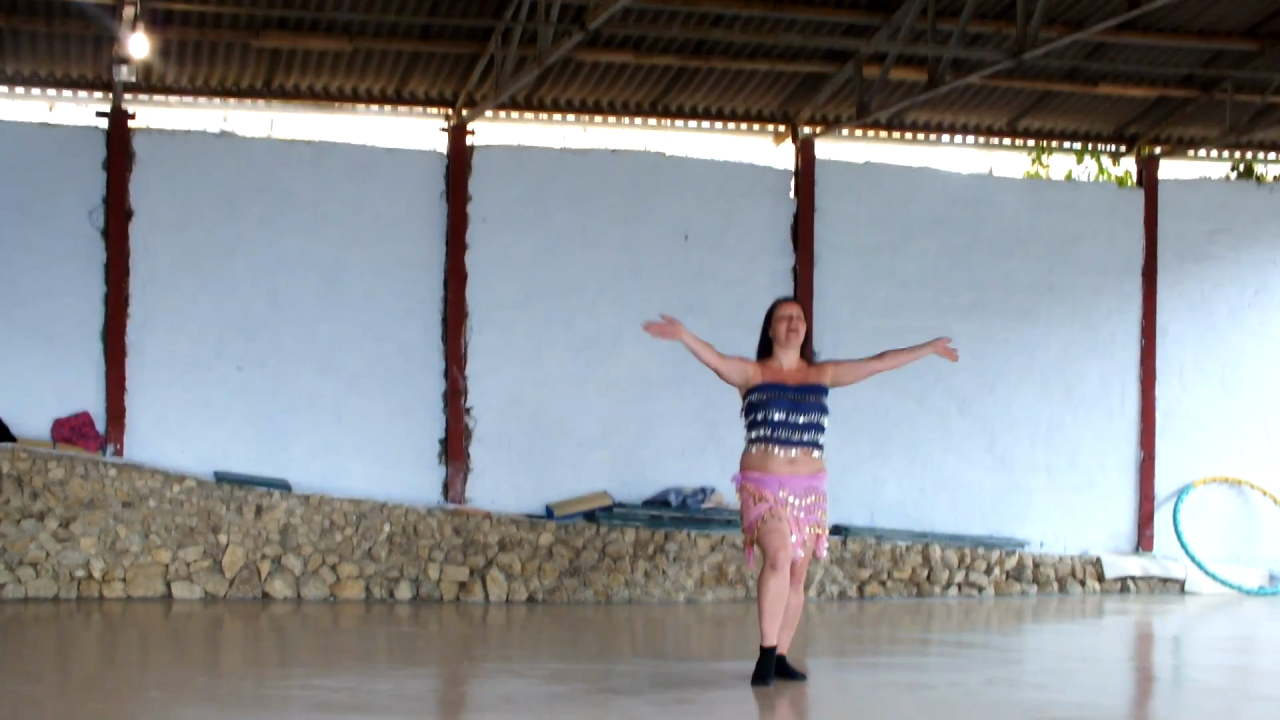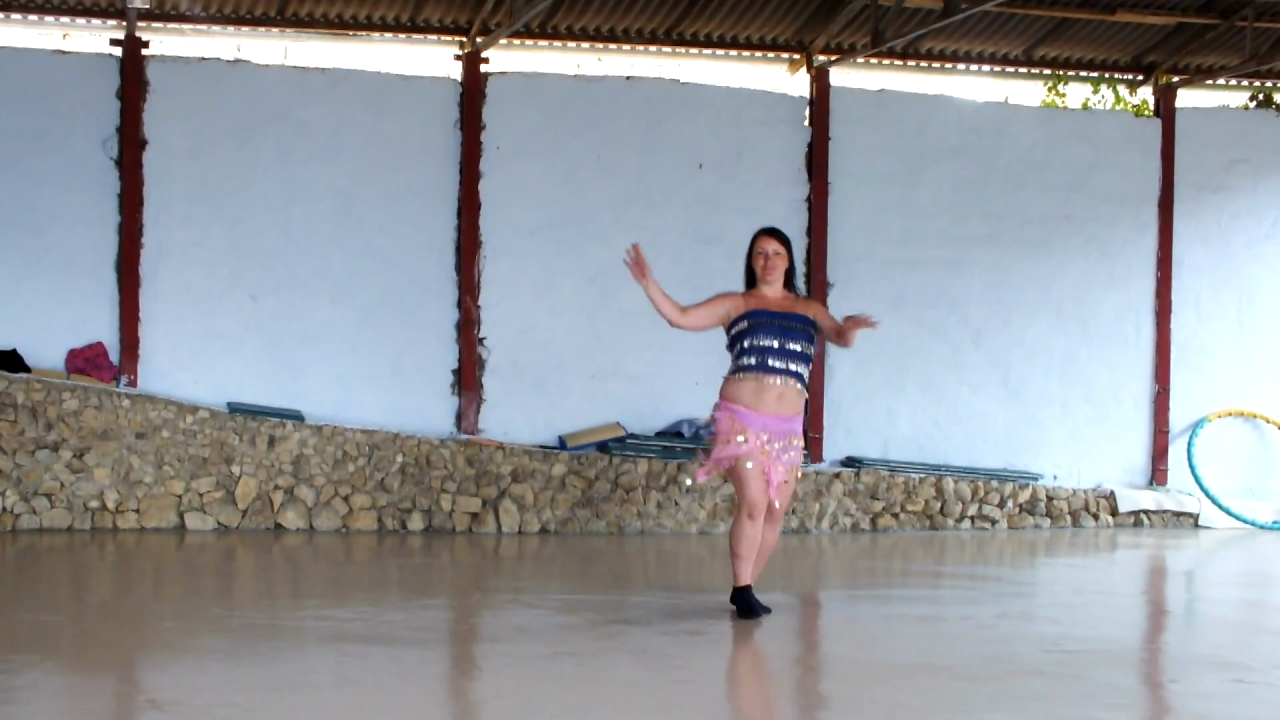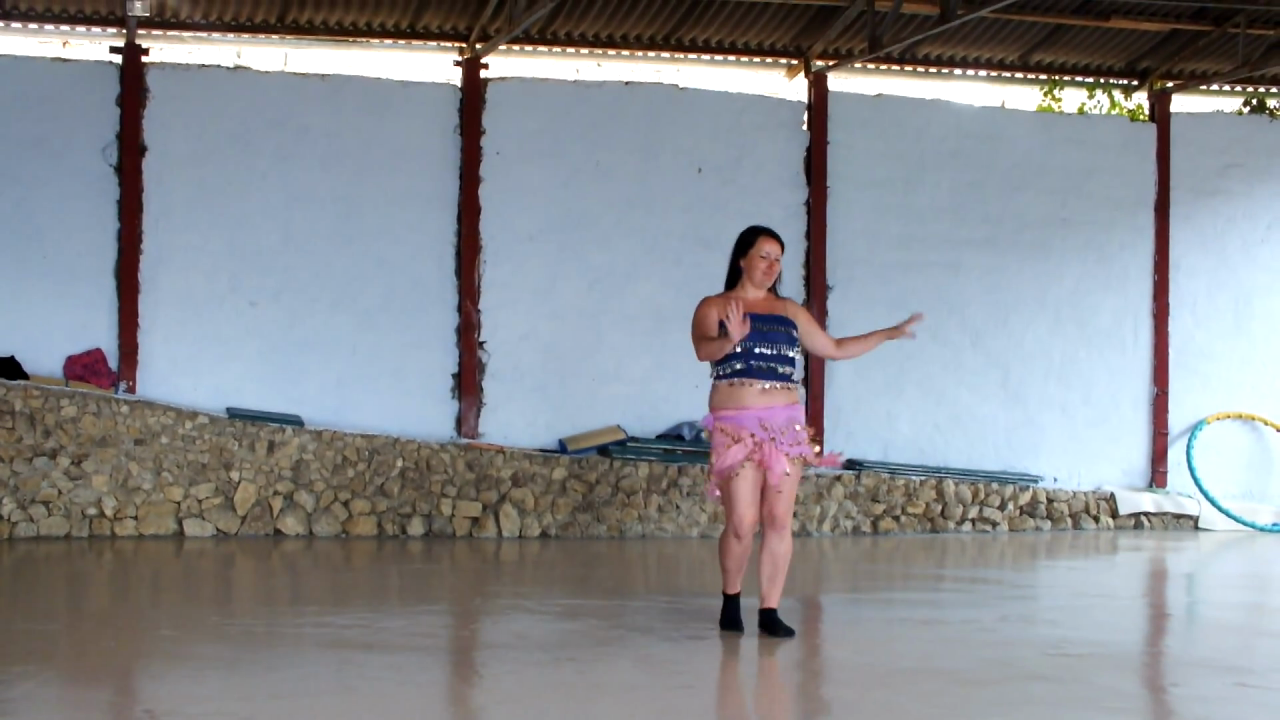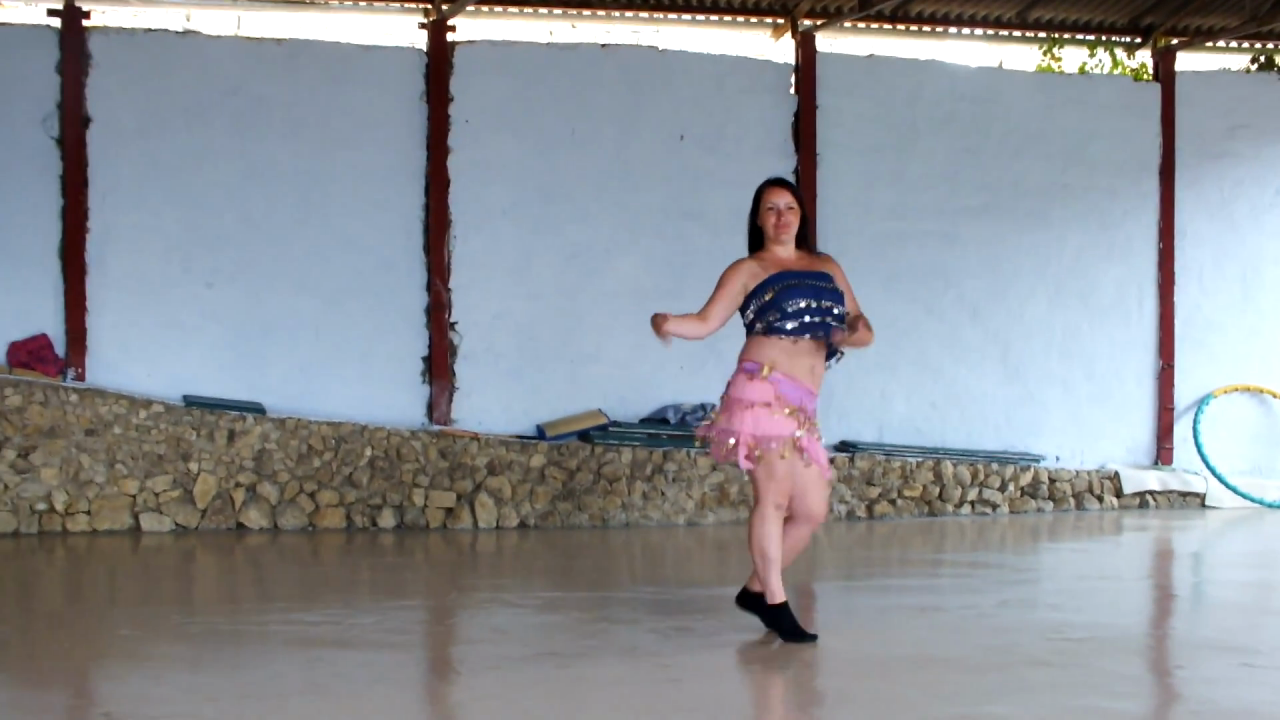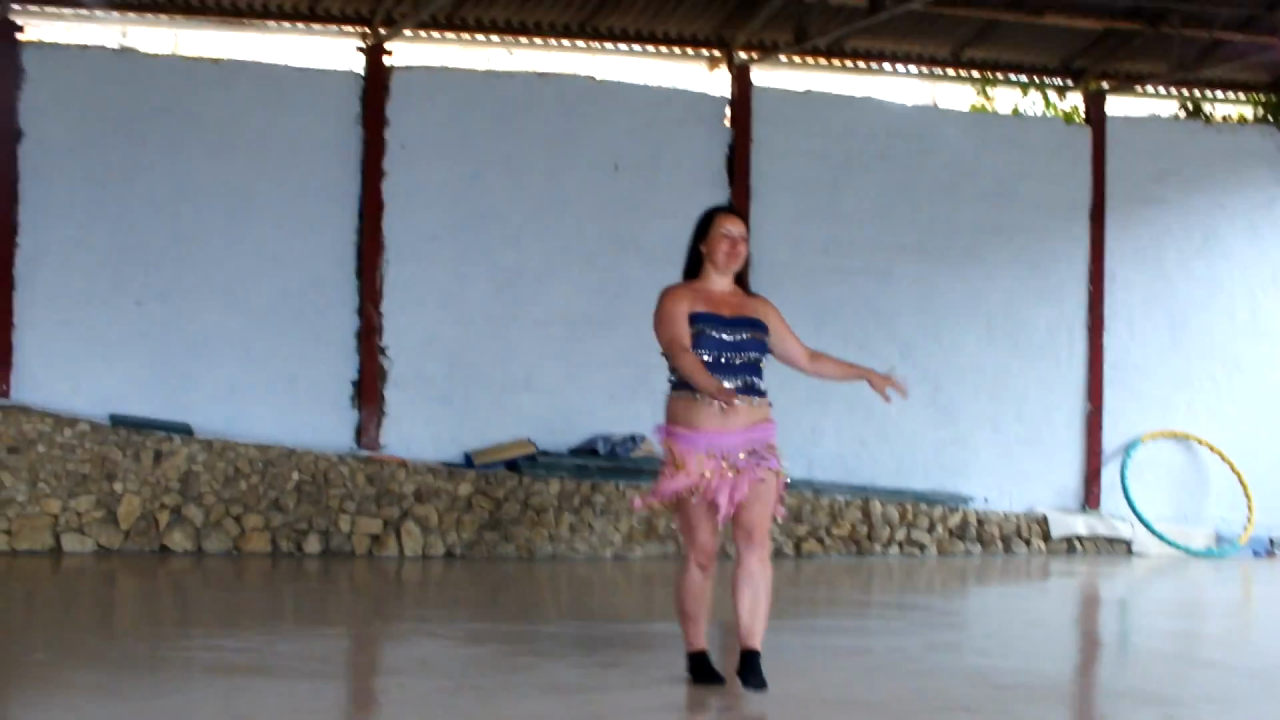
dt=1s
person 1, frame 1
left shoulder: (823, 373)
right shoulder: (752, 373)
left elbow: (879, 362)
right elbow: (714, 360)
left wrist: (928, 348)
right wrist: (682, 335)
left hip: (808, 486)
right hip: (763, 484)
left knee: (797, 575)
right knee: (778, 562)
left ankle: (781, 657)
right ankle: (767, 655)
person 1, frame 2
left shoulder: (808, 310)
right shoulder: (739, 304)
left elbow: (837, 337)
right elbow: (679, 316)
left wrist: (850, 328)
right wrist: (647, 283)
left hip: (786, 424)
right hip: (740, 417)
left knee: (776, 512)
right knee: (753, 507)
left ankle: (744, 587)
right ankle: (743, 593)
person 1, frame 3
left shoulder: (789, 311)
right shoulder: (713, 307)
left elbow: (835, 349)
right elbow: (703, 350)
left wrist: (889, 332)
right wrist: (729, 337)
left hip: (783, 424)
right hip: (734, 427)
left knee: (779, 521)
right knee: (741, 524)
left ankle: (770, 611)
right ankle: (731, 600)
person 1, frame 4
left shoulder: (826, 267)
right shoulder: (747, 270)
left elbow: (855, 318)
right elbow: (704, 323)
left wrist: (857, 333)
right wrist: (666, 323)
left hip: (801, 404)
right hip: (762, 389)
left knee: (812, 511)
right knee: (773, 498)
left ankle: (757, 590)
right ankle: (774, 604)
person 1, frame 5
left shoulder: (760, 308)
right shoulder: (678, 299)
left elbow: (807, 360)
right elbow: (679, 353)
left wrist: (867, 374)
right wrist: (713, 389)
left hip: (752, 442)
right hip: (693, 446)
left knee: (755, 539)
right knee: (699, 555)
left ankle: (750, 652)
right ankle: (697, 655)
